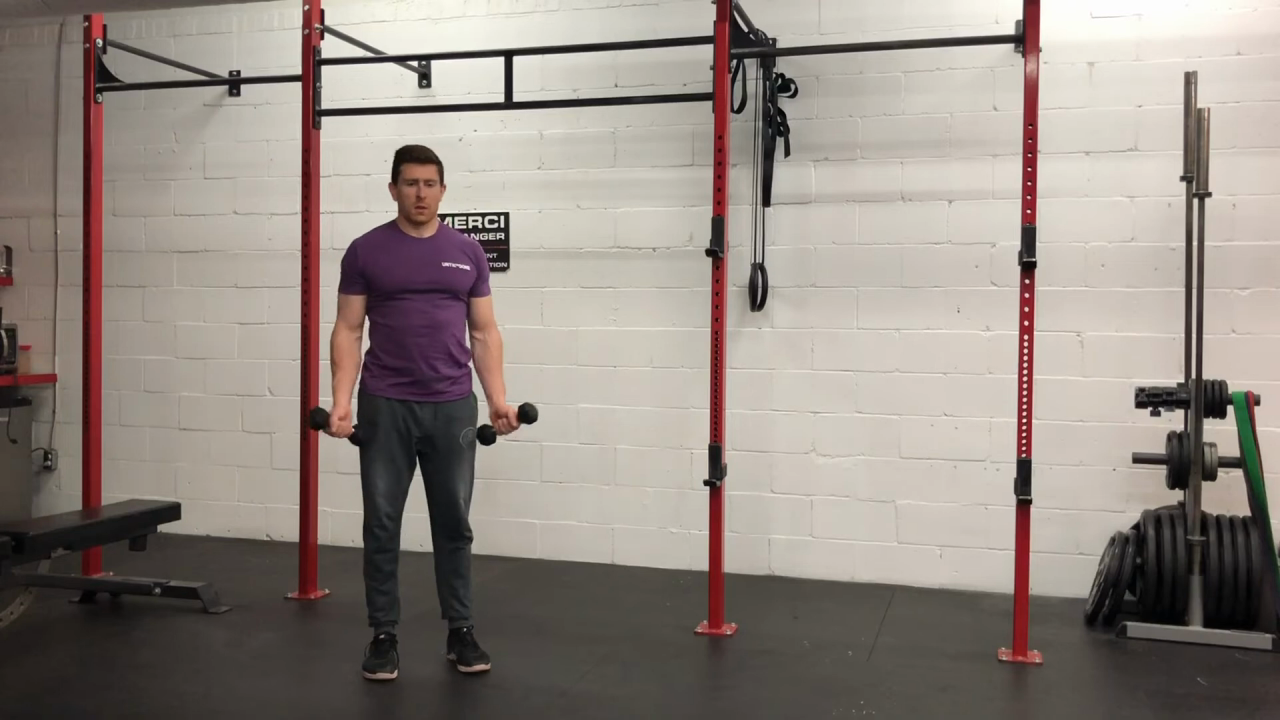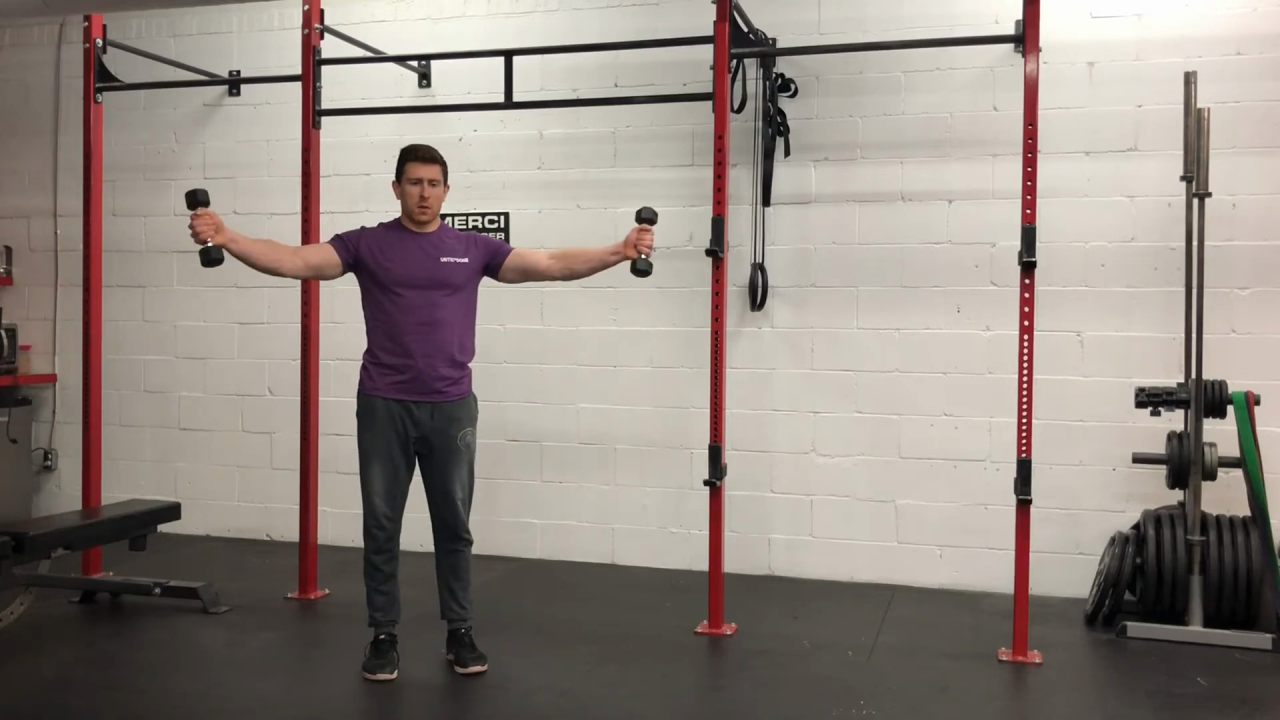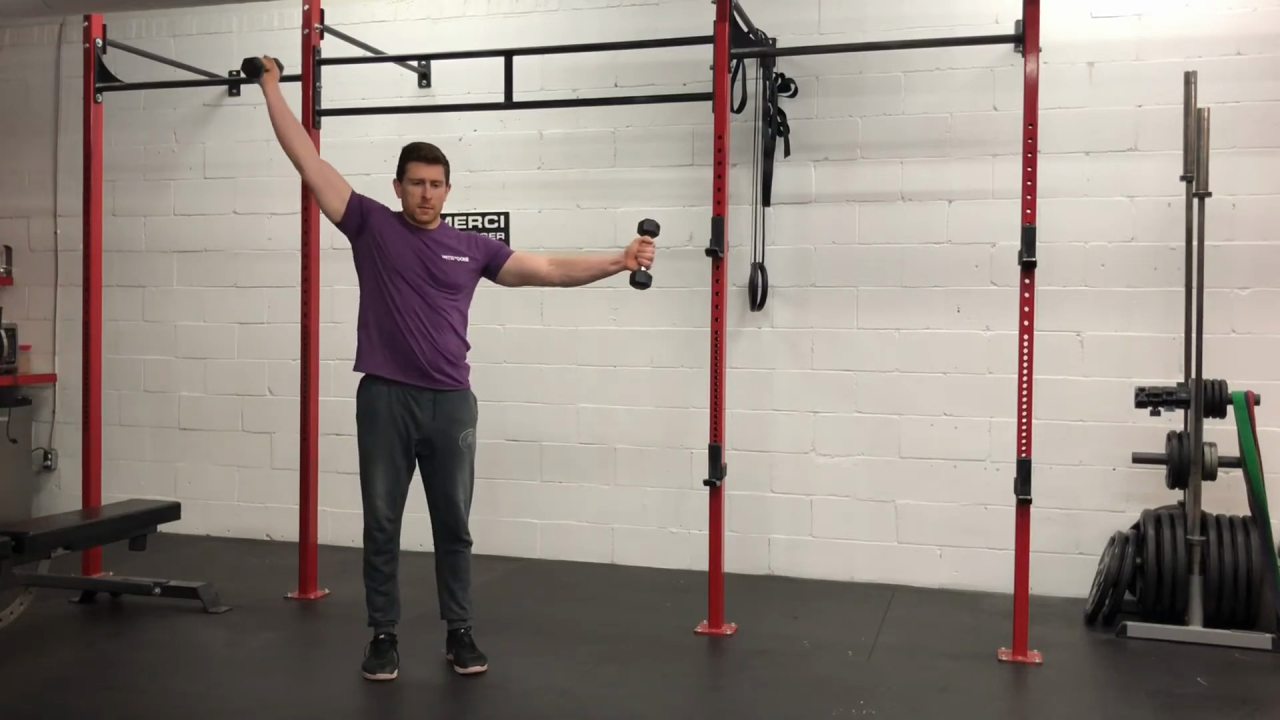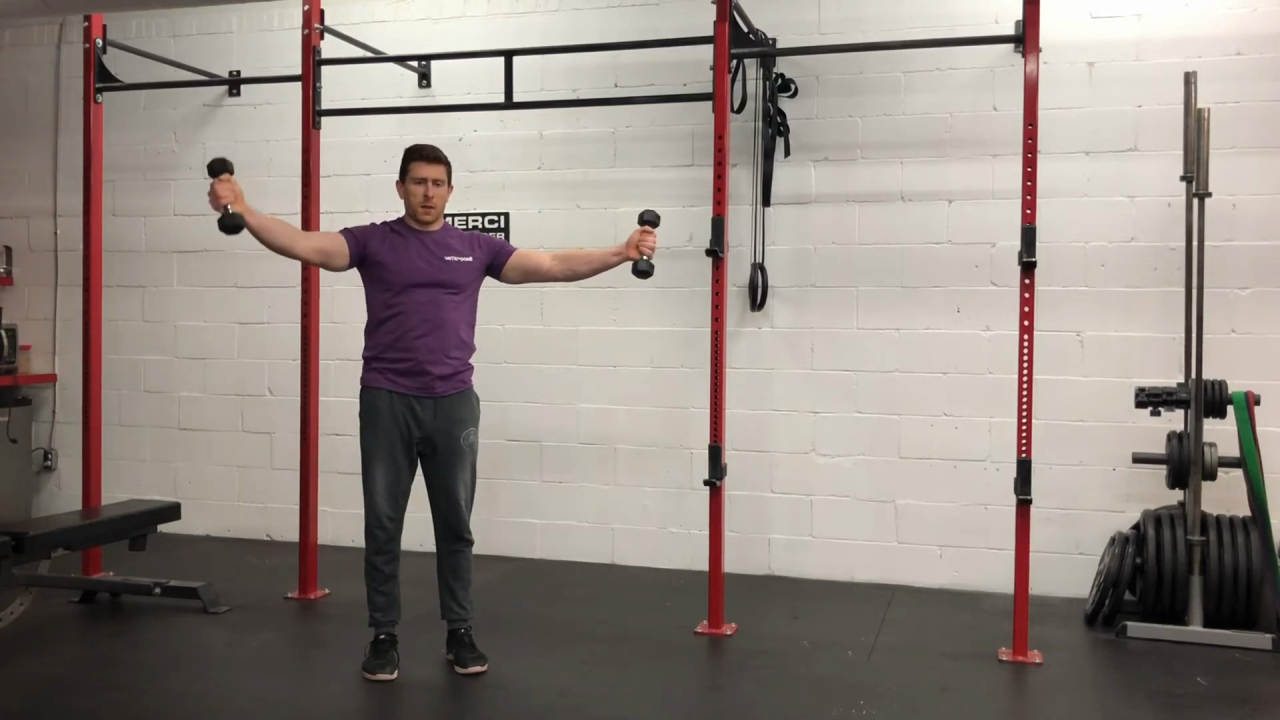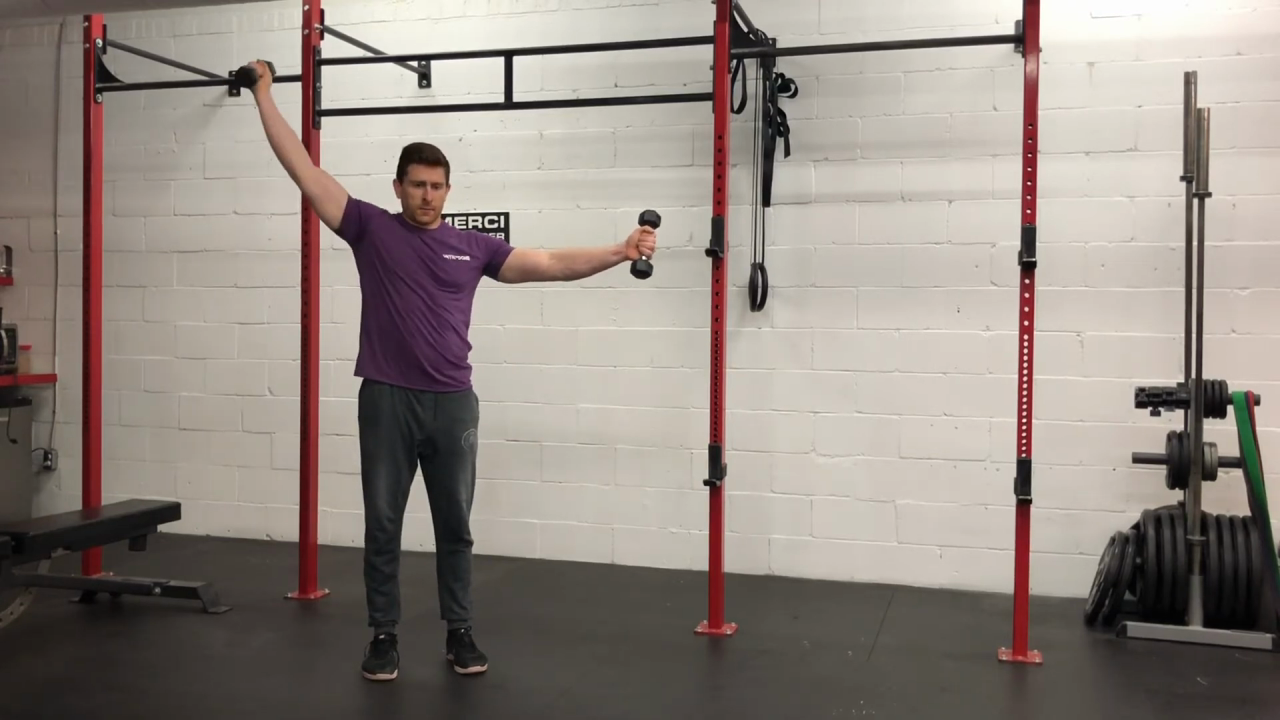
dt=1s
person 1, frame 1
left shoulder: (467, 252)
right shoulder: (366, 251)
left elbow: (484, 332)
right elbow: (347, 331)
left wrist: (498, 398)
right wrist: (341, 401)
left hip: (452, 408)
right hip: (385, 407)
left knee: (454, 525)
right knee: (381, 525)
left ankle: (460, 631)
right ankle: (383, 635)
person 1, frame 2
left shoulder: (472, 248)
right shoulder: (366, 244)
left elbow: (552, 265)
right elbow: (294, 261)
left wrist: (620, 251)
right wrist: (228, 239)
left hip: (451, 406)
right hip: (383, 405)
left knee: (454, 526)
right knee: (381, 526)
left ankle: (460, 632)
right ankle: (384, 634)
person 1, frame 3
left shoulder: (472, 248)
right shoulder: (371, 225)
left elbow: (548, 270)
right elbow: (308, 161)
left wrist: (618, 261)
right wrist: (271, 86)
left hip: (451, 403)
right hip: (385, 399)
left knee: (454, 527)
right knee: (382, 526)
left ankle: (459, 632)
right ankle: (383, 636)
person 1, frame 4
left shoulder: (475, 247)
right shoulder: (373, 241)
left elbow: (550, 265)
right elbow: (304, 245)
left wrist: (620, 253)
right wrist: (241, 209)
left hip: (453, 403)
right hip: (386, 401)
left knee: (455, 526)
right knee: (382, 526)
left ankle: (459, 632)
right ankle: (383, 635)
person 1, frame 5
left shoulder: (473, 247)
right shoulder: (371, 229)
left elbow: (549, 264)
right elbow: (302, 169)
left wrist: (620, 252)
right wrist: (264, 93)
left hip: (453, 403)
right hip: (386, 400)
left knee: (455, 527)
right knee: (382, 526)
left ankle: (459, 632)
right ankle: (383, 636)
